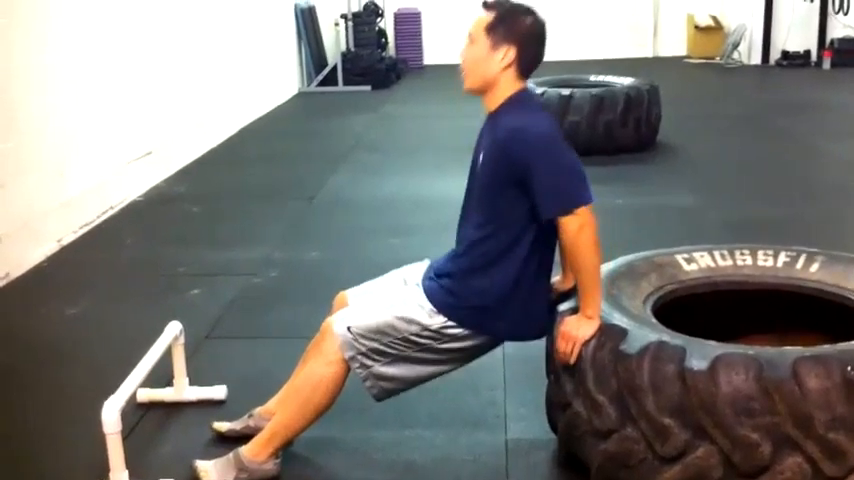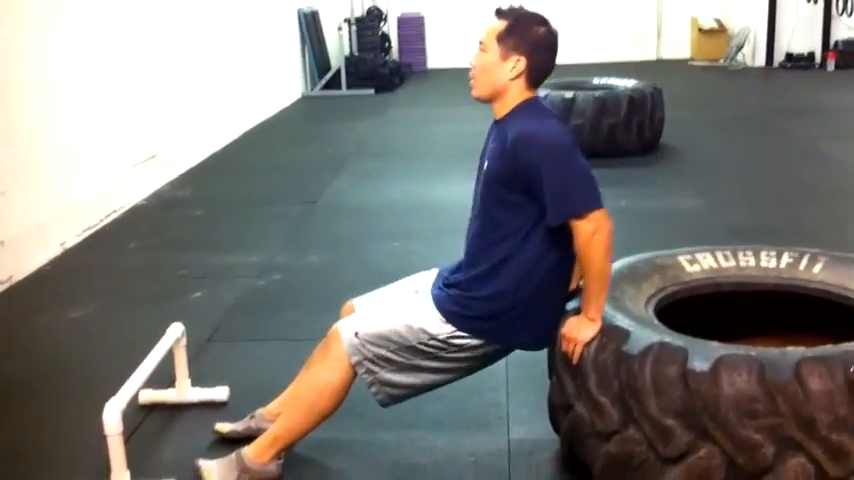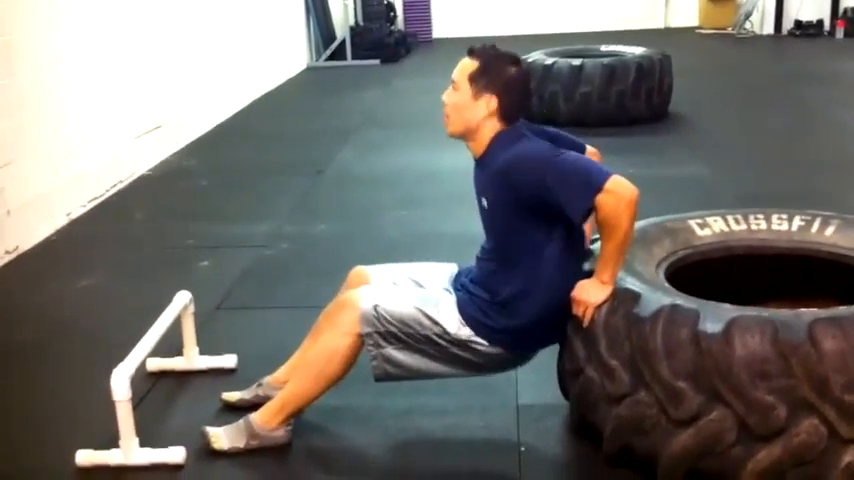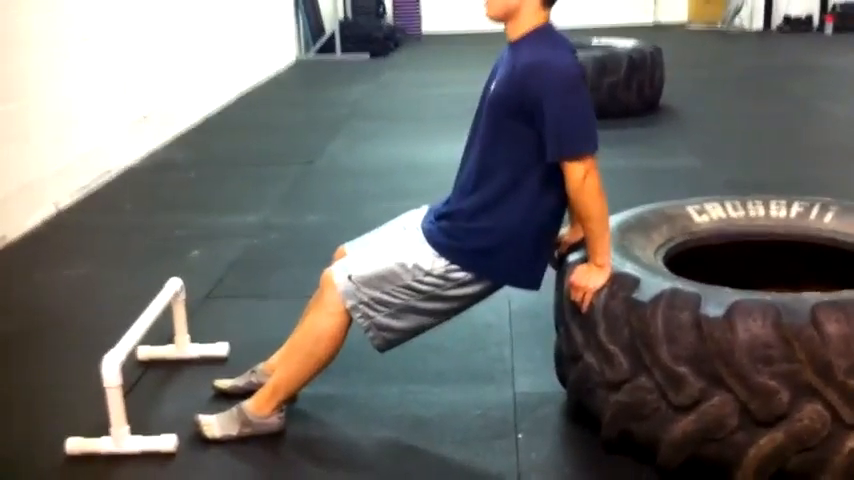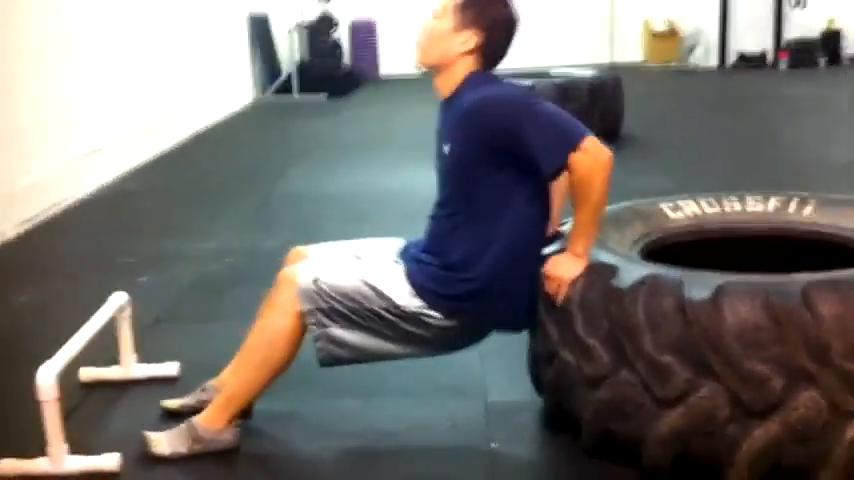
dt=0.7s
person 1, frame 1
left shoulder: (528, 132)
right shoulder: (510, 117)
left elbow: (577, 219)
right elbow: (561, 209)
left wrist: (588, 315)
right wrist: (567, 278)
left hip: (472, 305)
right hip: (458, 276)
left knee: (339, 337)
right knee: (346, 308)
right ankle: (271, 417)
person 1, frame 2
left shoulder: (537, 138)
right shoulder: (514, 124)
left elbow: (591, 224)
right elbow: (561, 220)
left wrist: (590, 317)
right wrist: (561, 278)
left hip: (481, 314)
right hip: (467, 286)
left knee: (347, 341)
right knee: (353, 314)
right ankle: (272, 417)
person 1, frame 3
left shoulder: (521, 161)
right shoulder: (509, 145)
left elbow: (620, 196)
right elbow: (588, 157)
left wrist: (601, 280)
right wrist: (573, 253)
left hip: (497, 322)
right hip: (483, 288)
left knee: (355, 309)
right knee: (360, 281)
left ankle: (266, 425)
right ankle: (278, 386)
person 1, frame 4
left shoulder: (548, 65)
right shoulder: (525, 51)
left elbow: (580, 168)
right elbow: (570, 152)
left wrist: (598, 263)
right wrist: (575, 231)
left hip: (473, 250)
right hip: (453, 222)
left knee: (339, 287)
right knee: (346, 261)
left ankle: (260, 409)
right ankle: (274, 371)
person 1, frame 5
left shoulder: (491, 106)
right shoulder: (466, 103)
left elbow: (593, 157)
right elbow: (551, 154)
left wrist: (575, 254)
right wrist: (534, 239)
left hip: (451, 297)
right hip: (433, 266)
left knee: (296, 285)
right knee: (302, 261)
left ankle: (213, 424)
right ankle: (228, 387)
